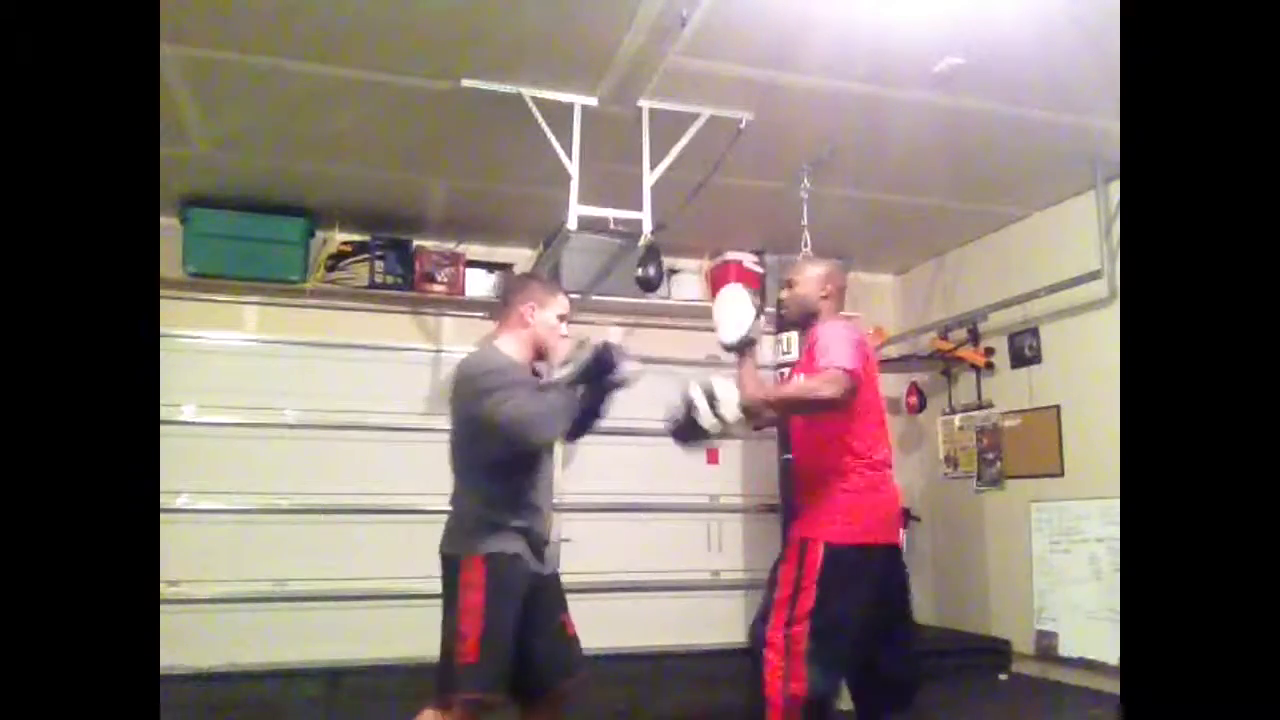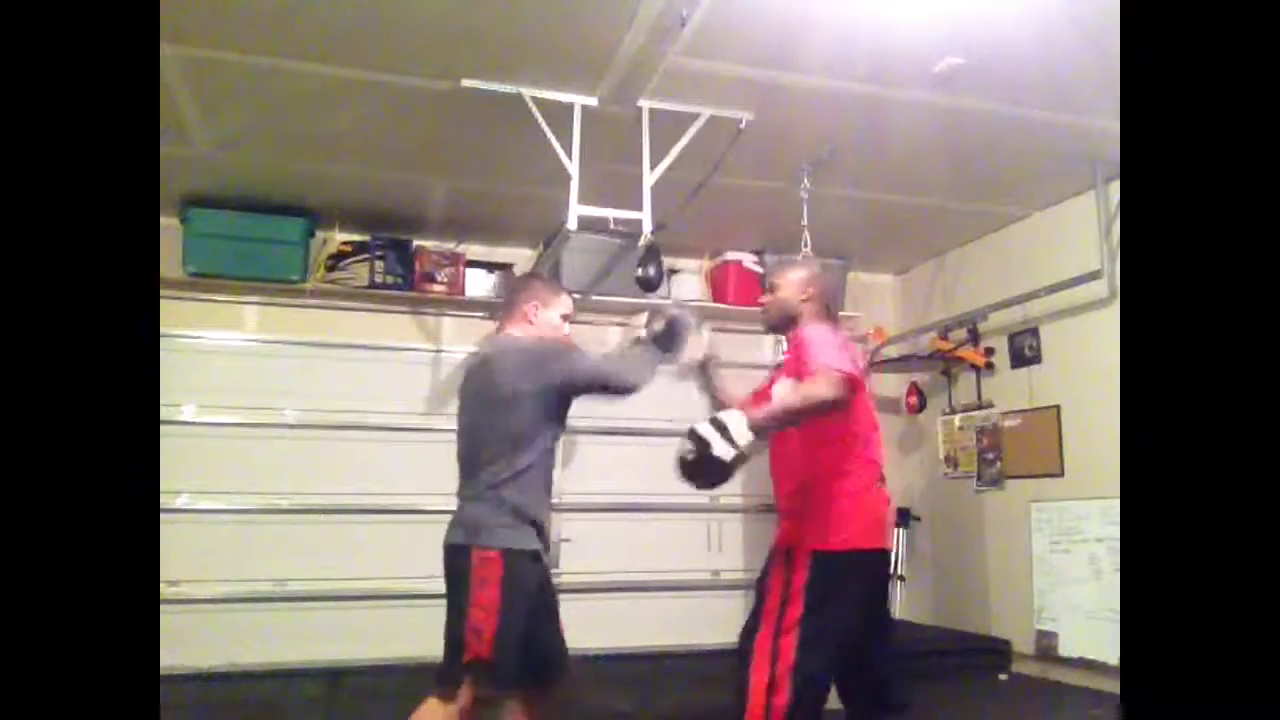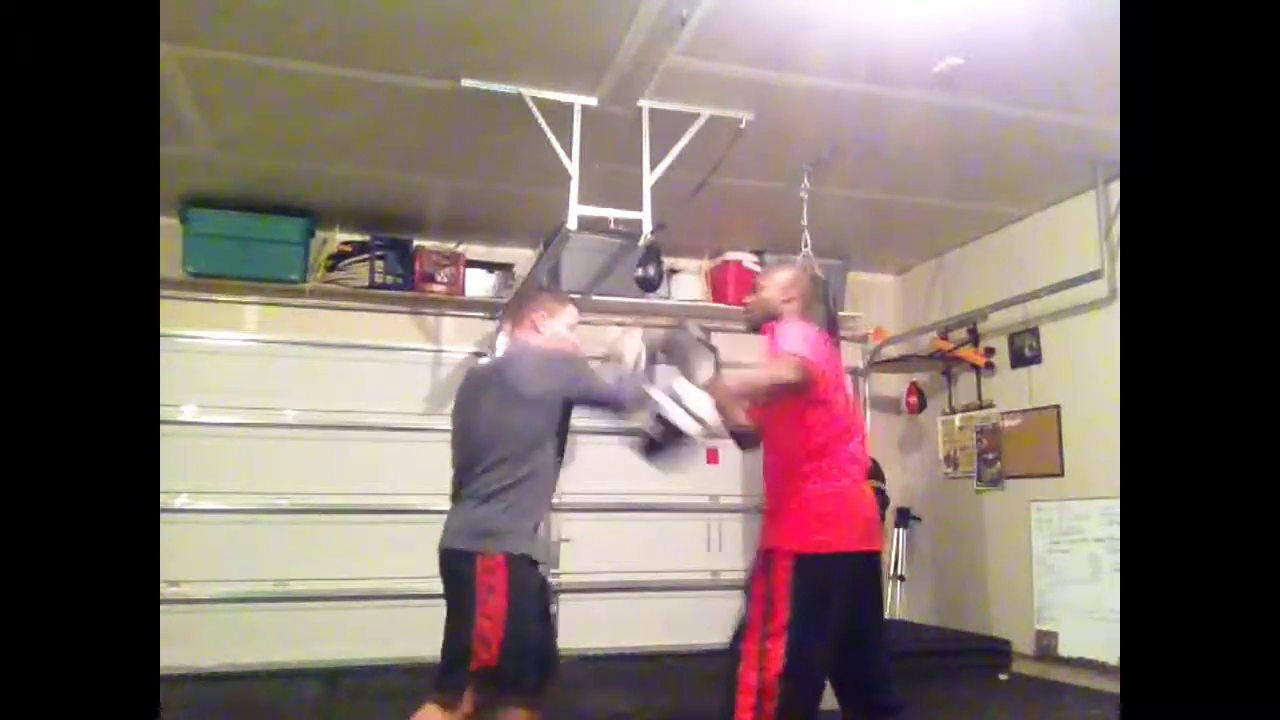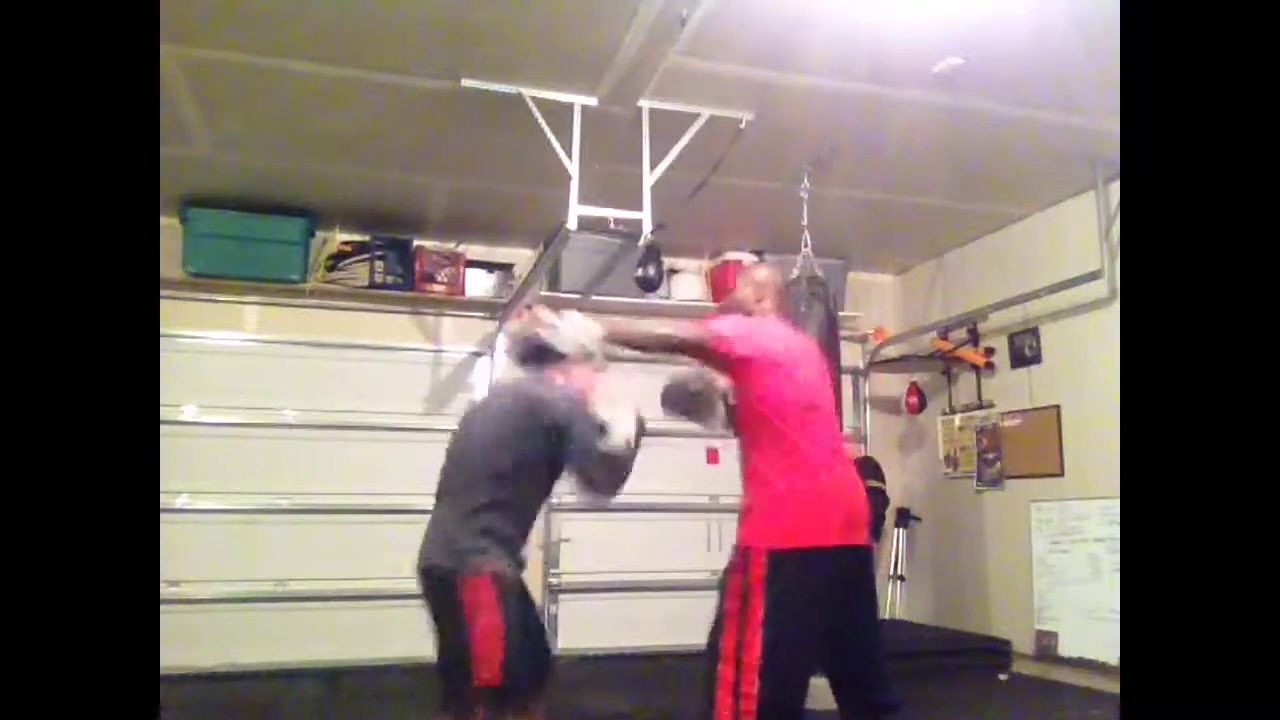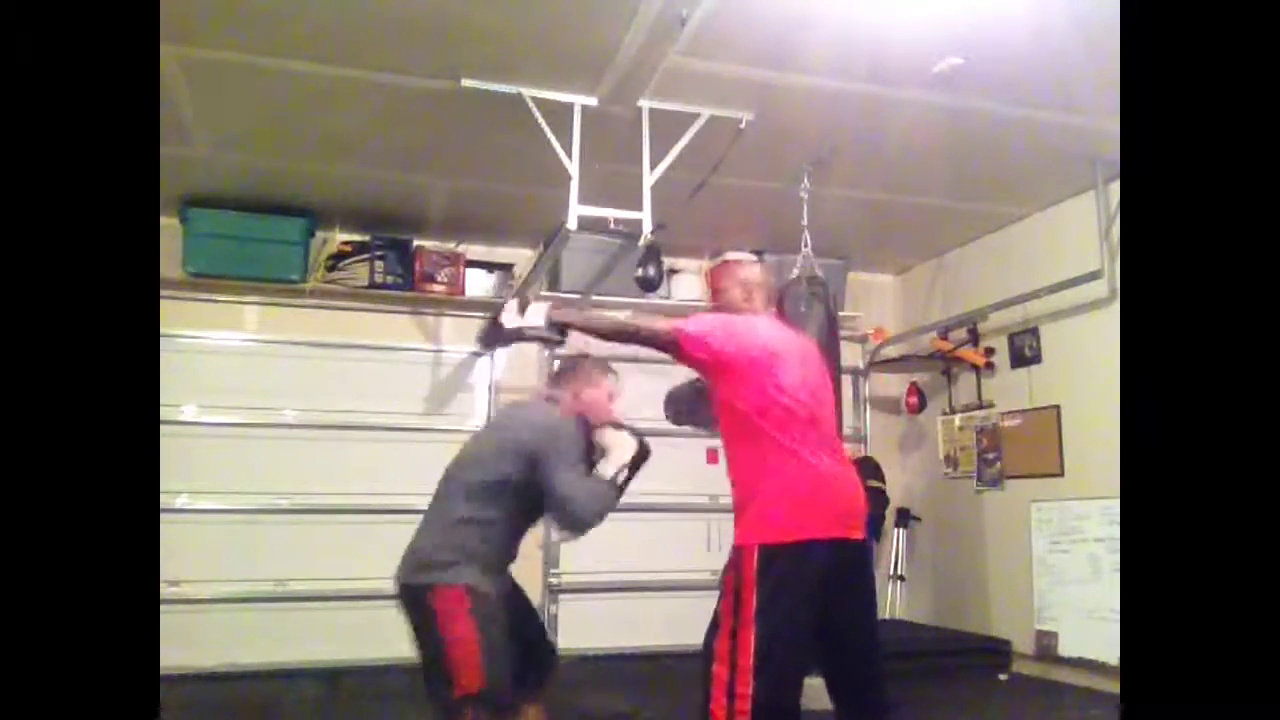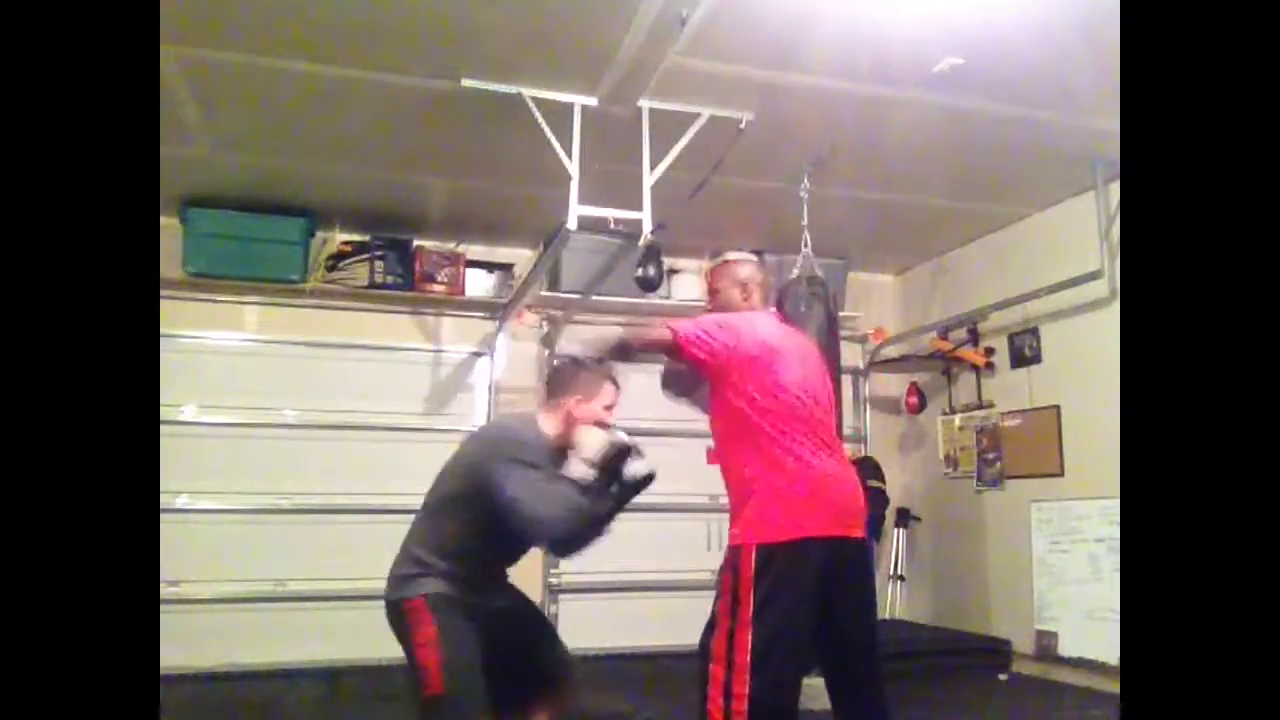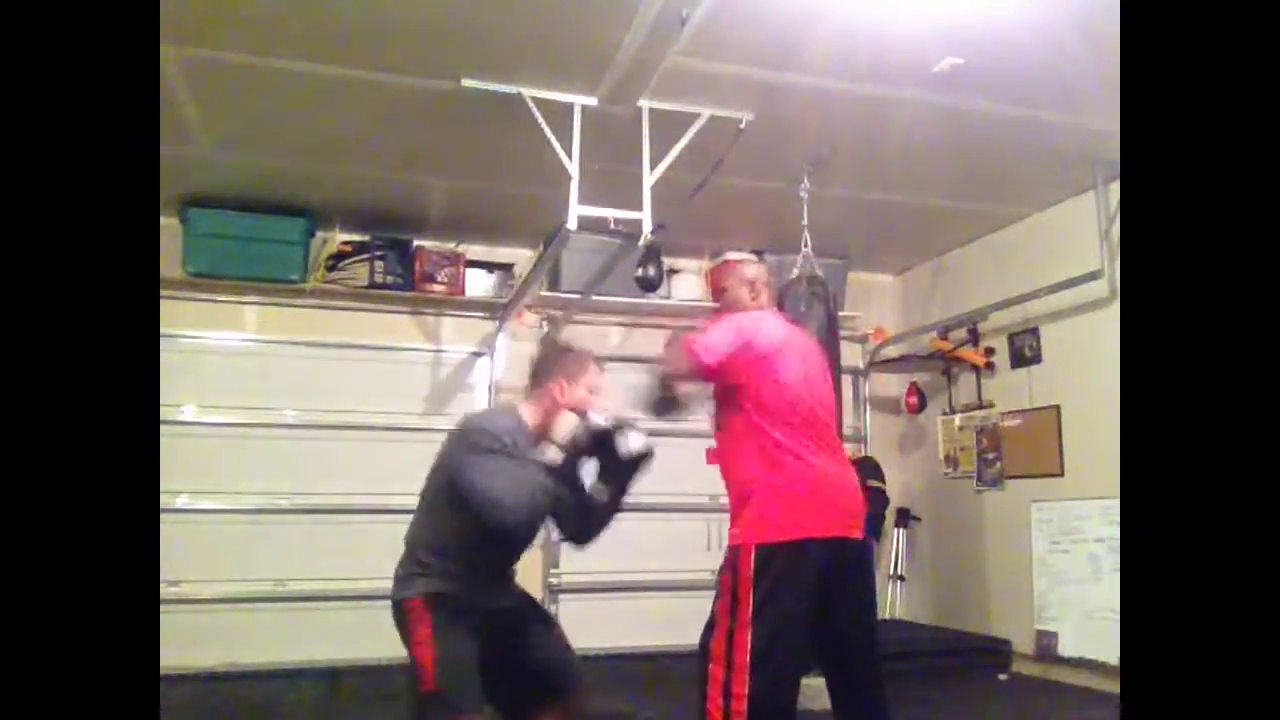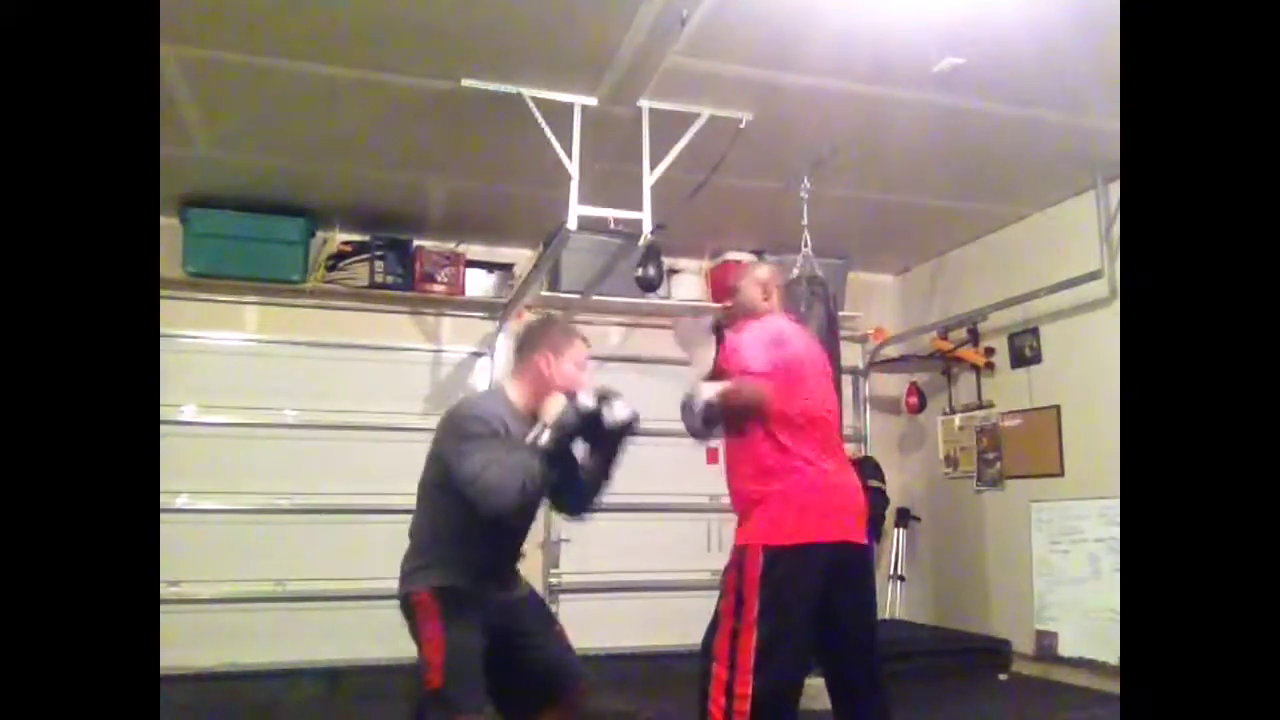
dt=0.1s
person 1, frame 1
left shoulder: (834, 335)
right shoulder: (813, 352)
left elbow: (830, 390)
right elbow: (764, 415)
left wrist: (740, 395)
right wrist: (742, 353)
left hip: (841, 519)
right hip: (867, 519)
left knee: (785, 645)
right knee: (882, 660)
person 1, frame 2
left shoulder: (819, 339)
right shoulder: (793, 363)
left elbow: (834, 390)
right elbow: (738, 413)
left wrist: (750, 419)
right wrist: (704, 365)
left hip: (826, 526)
right hip: (859, 525)
left knee: (777, 663)
right knee: (861, 665)
person 1, frame 3
left shoulder: (791, 334)
right shoulder: (803, 342)
left elbow: (787, 375)
right elbow: (751, 423)
left wrist: (709, 393)
right wrist: (707, 375)
left hip: (812, 527)
right hip: (850, 522)
left knee: (765, 664)
right knee: (860, 663)
person 1, frame 4
left shoulder: (754, 334)
right shoulder: (797, 345)
left elbow: (682, 338)
left wrist: (600, 331)
left hip: (793, 520)
right hip: (842, 514)
left knee: (747, 661)
right knee: (856, 664)
person 1, frame 5
left shoulder: (732, 333)
right shoulder: (802, 344)
left elbow: (640, 330)
left wrist: (548, 316)
right wrist: (717, 406)
left hip: (784, 522)
right hip: (843, 514)
left knee: (748, 661)
right knee: (852, 663)
person 1, frame 6
left shoulder: (729, 330)
right shoulder: (801, 343)
left elbow: (647, 339)
right wrist: (716, 396)
left hip: (780, 521)
right hip: (841, 512)
left knee: (742, 664)
right knee: (851, 663)
person 1, frame 7
left shoulder: (740, 331)
right shoulder: (801, 342)
left elbow: (676, 367)
left hip: (781, 521)
right hip: (841, 513)
left knee: (741, 666)
right knee: (854, 665)
person 1, frame 8
left shoulder: (757, 335)
right shoulder: (796, 342)
left elbow: (738, 394)
left wrist: (707, 397)
right wrist: (716, 396)
left hip: (789, 521)
right hip: (840, 519)
left knee: (740, 667)
right knee: (852, 664)
person 2, frame 1
left shoulder: (524, 375)
right shoulder: (483, 370)
left elbow: (569, 426)
right elbow: (534, 431)
left wrist: (596, 377)
right wrist: (571, 374)
left hip: (531, 552)
right hip: (484, 550)
left knee: (551, 680)
person 2, frame 2
left shoulder: (491, 362)
right shoulder: (533, 356)
right elbow: (621, 375)
right wrist: (653, 339)
left hip: (514, 542)
right hip: (491, 544)
left knee: (535, 675)
person 2, frame 3
left shoulder: (485, 375)
right shoulder: (549, 364)
right elbow: (622, 396)
right wrist: (640, 369)
left hip: (503, 546)
right hip: (491, 547)
left knee: (530, 676)
person 2, frame 4
left shoulder: (511, 399)
right shoulder: (554, 402)
right elbow: (603, 478)
right wrist: (623, 437)
left hip: (488, 560)
right hip: (470, 565)
left knee: (527, 680)
person 2, frame 5
left shoulder: (530, 419)
right shoulder: (555, 428)
right elbow: (579, 513)
left wrist: (607, 463)
right wrist: (617, 464)
left hip: (476, 574)
right hip: (447, 578)
left knee: (530, 678)
person 2, frame 6
left shoulder: (555, 453)
right shoulder: (509, 441)
left elbow: (565, 540)
right elbow: (545, 526)
left wrist: (617, 491)
right wrist: (583, 468)
left hip: (484, 590)
right hip: (432, 592)
left knee: (547, 680)
person 2, frame 7
left shoulder: (546, 446)
right shoulder: (485, 432)
left elbow: (581, 528)
right elbow: (508, 509)
left wrist: (617, 476)
right wrist: (556, 452)
left hip: (493, 591)
right hip: (434, 593)
person 2, frame 8
left shoulder: (539, 425)
right shoulder: (475, 417)
left elbow: (575, 501)
right elbow: (499, 495)
left wrist: (606, 443)
right wrist: (549, 434)
left hip: (499, 583)
right hip: (443, 585)
